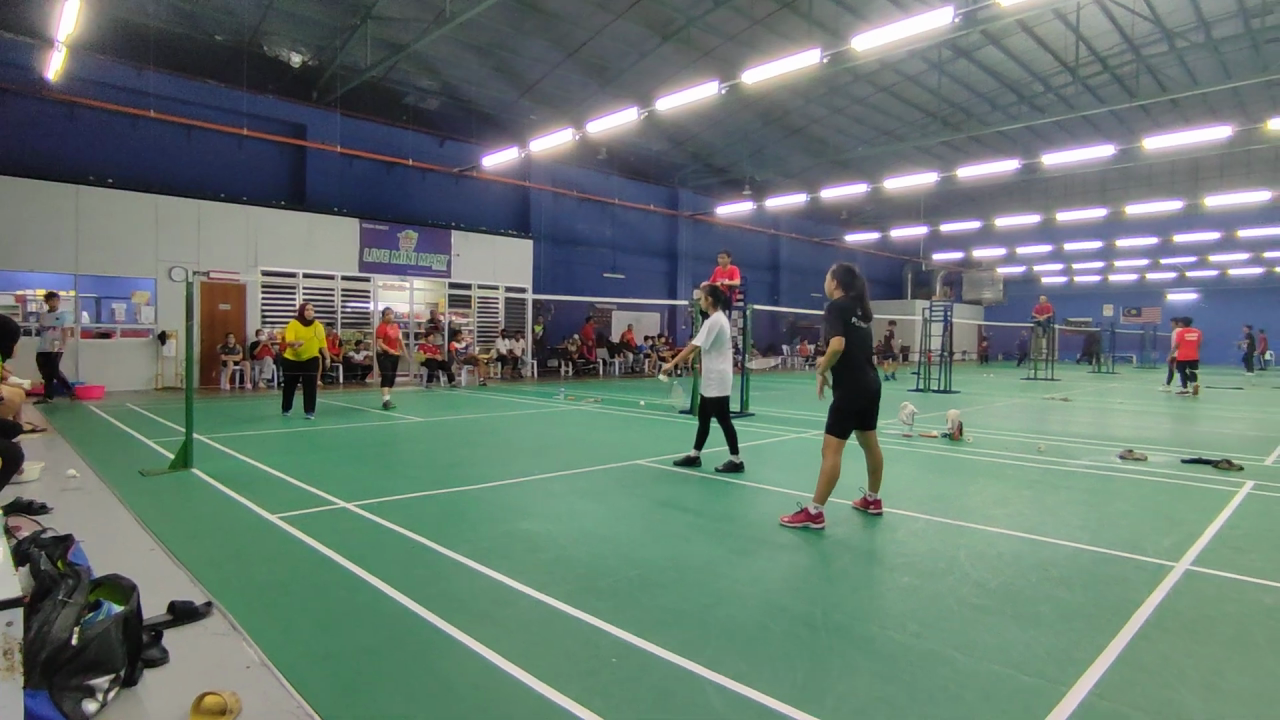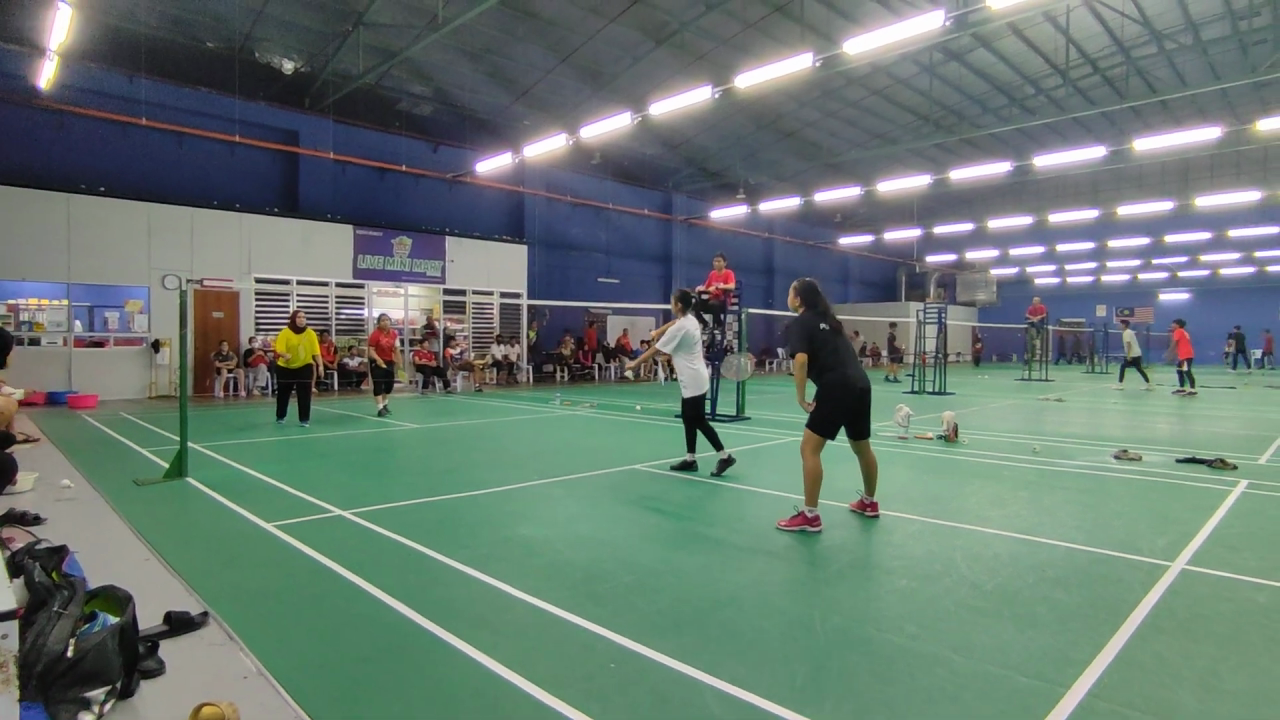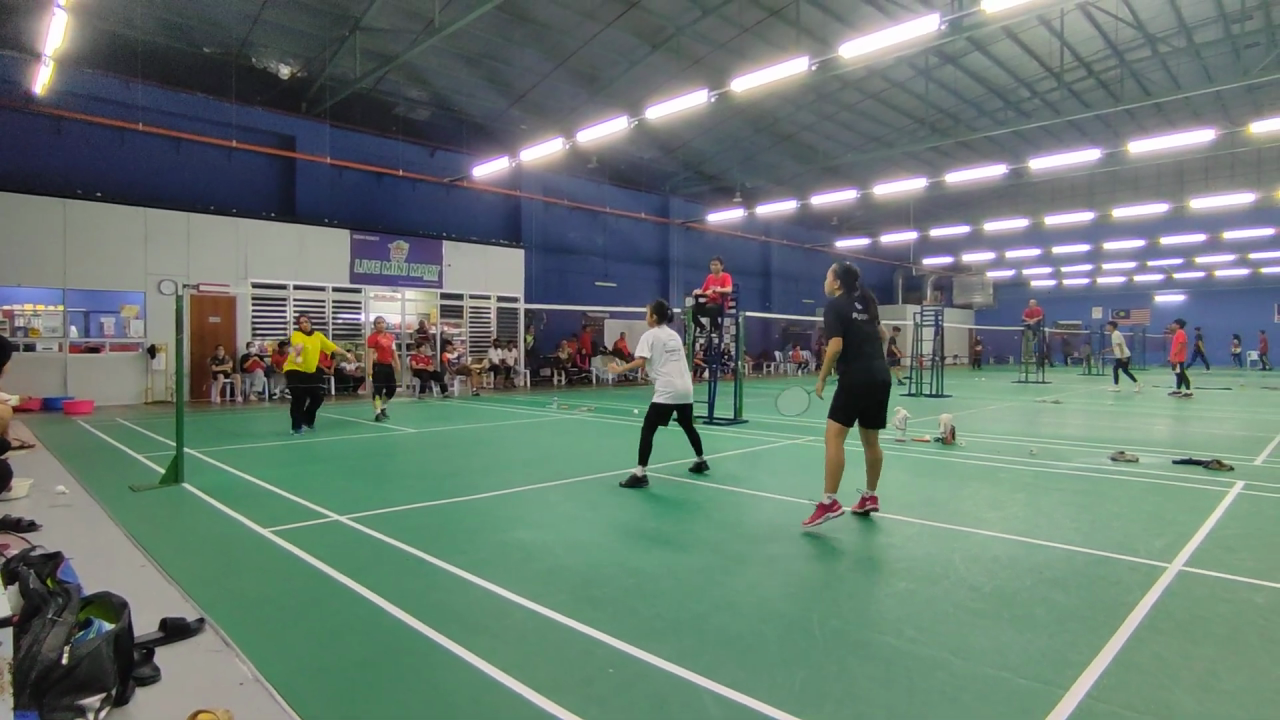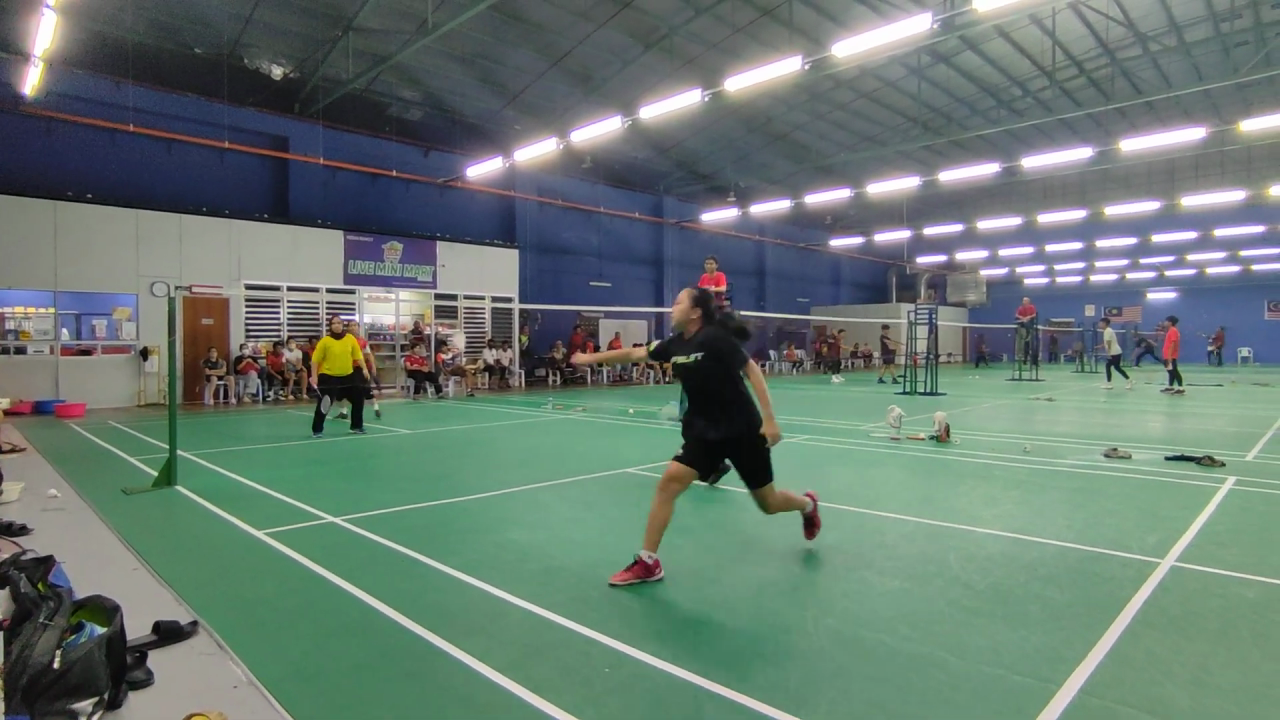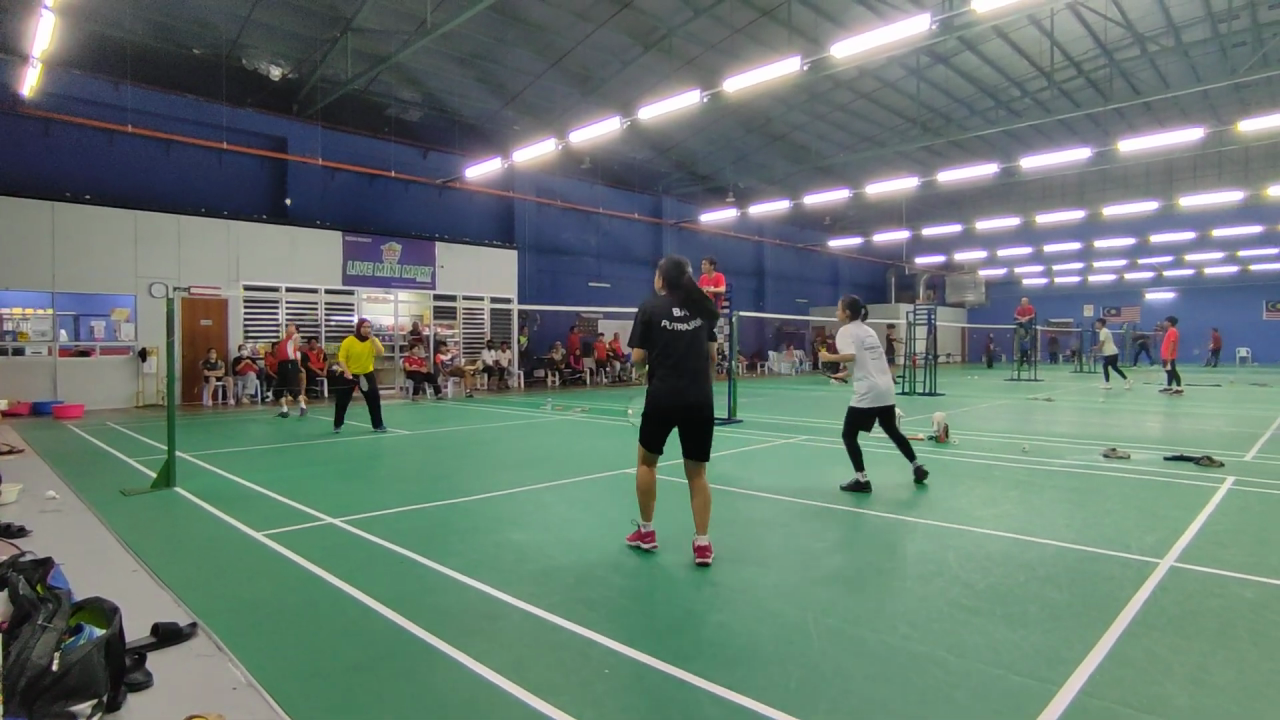
dt=1s
person 1, frame 1
left shoulder: (837, 306)
right shoulder: (860, 308)
left elbow: (837, 346)
left wrist: (821, 372)
right wrist: (828, 361)
left hip: (850, 388)
right hip: (870, 384)
left knee: (832, 449)
right knee: (869, 442)
left ankle: (814, 512)
right ankle: (872, 499)
person 1, frame 2
left shoulder: (801, 322)
right shoulder: (827, 319)
left elbow: (801, 361)
left wrist: (801, 398)
right wrist: (814, 372)
left hip: (836, 389)
right hip: (861, 386)
left knee: (809, 449)
right knee: (862, 447)
left ankle: (810, 515)
right ankle: (869, 502)
person 1, frame 3
left shoulder: (835, 305)
right shoulder: (864, 304)
left elbow: (835, 345)
right elbow: (882, 336)
left wrist: (821, 378)
left hip: (855, 378)
right hip: (881, 377)
left knee: (834, 437)
right knee: (870, 439)
left ankle: (829, 502)
right ankle: (869, 497)
person 1, frame 4
left shoulder: (718, 336)
right shoulder: (676, 343)
left elbow: (753, 372)
right elbow: (637, 354)
left wrist: (769, 419)
right wrist: (591, 358)
left hip: (743, 431)
right hip: (705, 431)
left knee: (768, 503)
right knee: (668, 483)
left ankle: (807, 504)
right ankle: (647, 562)
person 1, frame 5
left shoulder: (649, 308)
right shoulder: (702, 309)
left elbow: (638, 358)
right elbow: (712, 356)
left hip: (663, 397)
right hip: (700, 399)
left knee: (646, 462)
right knee: (697, 473)
left ankle: (646, 530)
right ankle: (702, 544)
person 2, frame 1
left shoulder: (713, 321)
right shoulder: (718, 318)
left elbow: (694, 346)
left wrist: (672, 364)
right wrist: (681, 359)
left hip: (717, 380)
right hip: (711, 379)
left knee: (723, 419)
right knee: (703, 418)
left ankle: (736, 460)
right ankle: (695, 455)
person 2, frame 2
left shoulder: (679, 328)
right shoulder: (690, 320)
left elbow: (655, 349)
left wrist: (635, 363)
right wrist: (659, 332)
left hip: (693, 382)
right hip: (693, 380)
left knee: (699, 421)
right knee: (688, 419)
left ankle: (724, 456)
right ankle: (690, 459)
person 2, frame 3
left shoulder: (650, 335)
right shoulder: (674, 335)
left elbow: (640, 361)
left wrist: (620, 369)
left hip: (667, 391)
right hip: (685, 389)
left knee: (647, 430)
right knee: (687, 425)
left ankle: (640, 474)
right ankle: (701, 461)
person 2, frame 4
left shoulder: (706, 332)
right shoulder: (708, 331)
left hip: (711, 390)
left knee: (690, 430)
right knee: (697, 429)
left ankle: (719, 464)
right ankle: (694, 465)
person 2, frame 5
left shoulder: (845, 331)
right shoulder: (868, 330)
left elbow: (851, 356)
left wrist: (829, 358)
right wrist: (848, 374)
left hip: (867, 393)
right hip: (886, 390)
left knee: (849, 435)
right knee: (892, 431)
left ankle: (862, 480)
right ankle: (917, 467)
